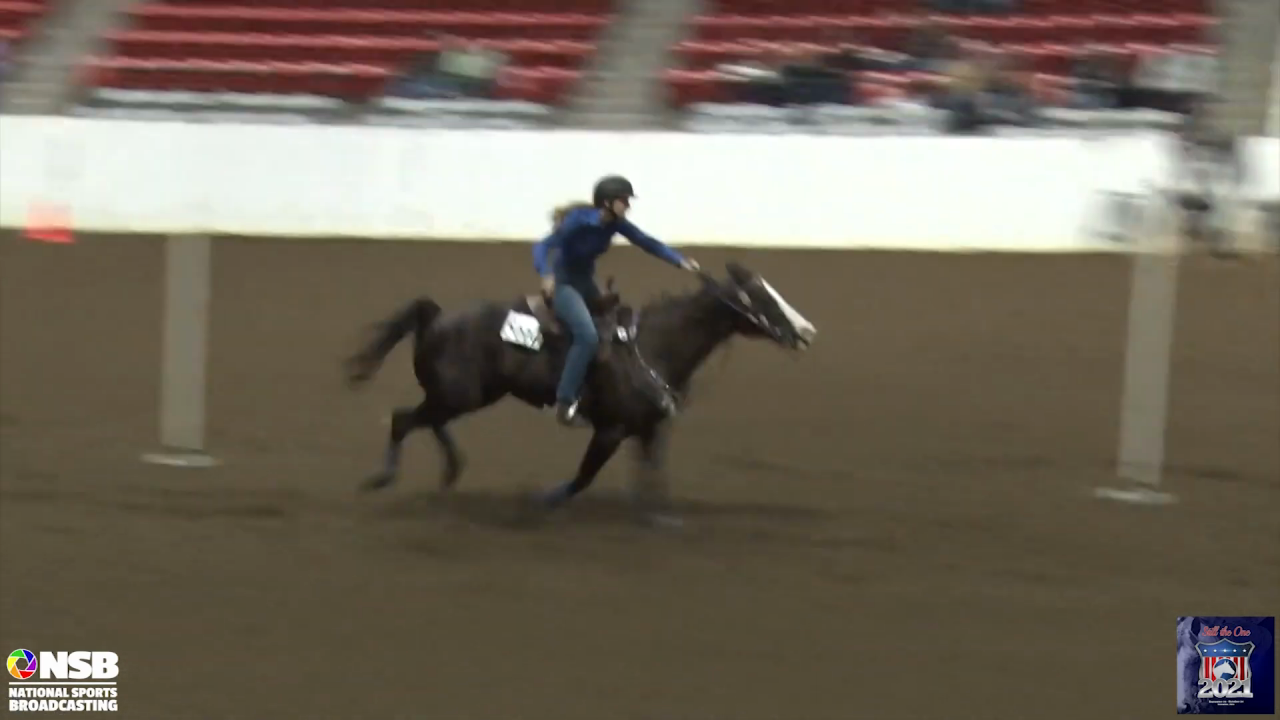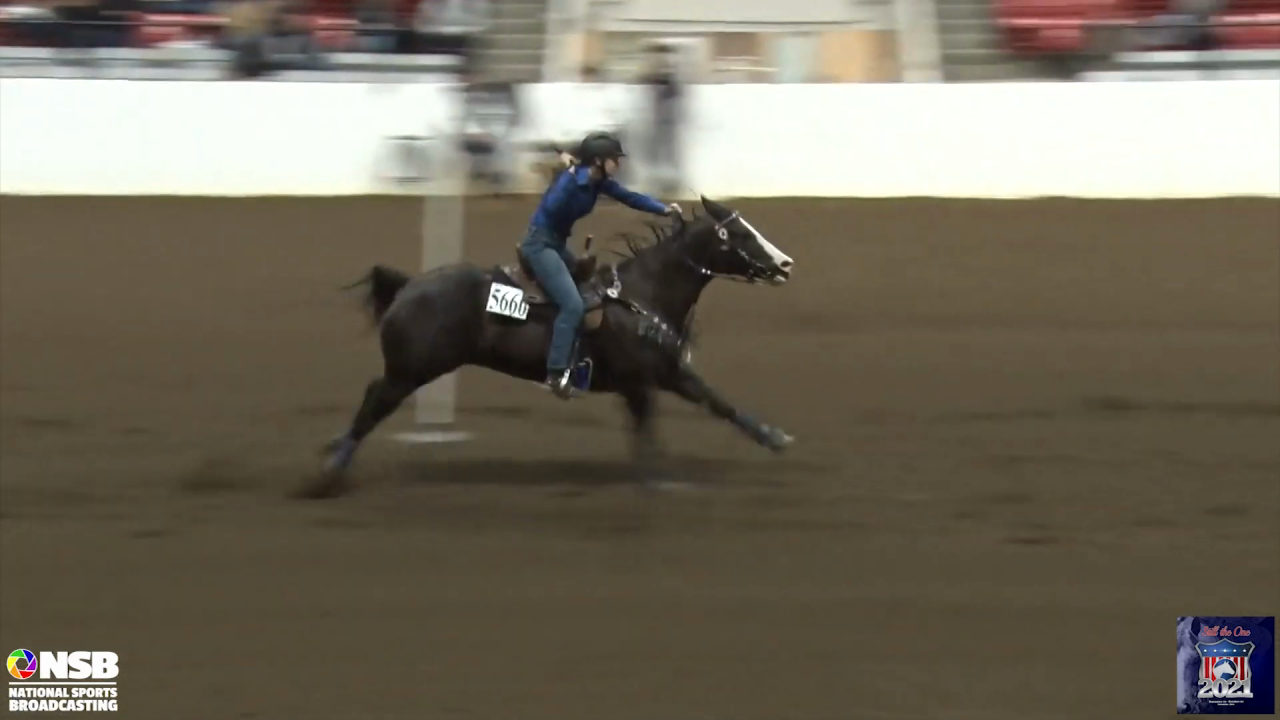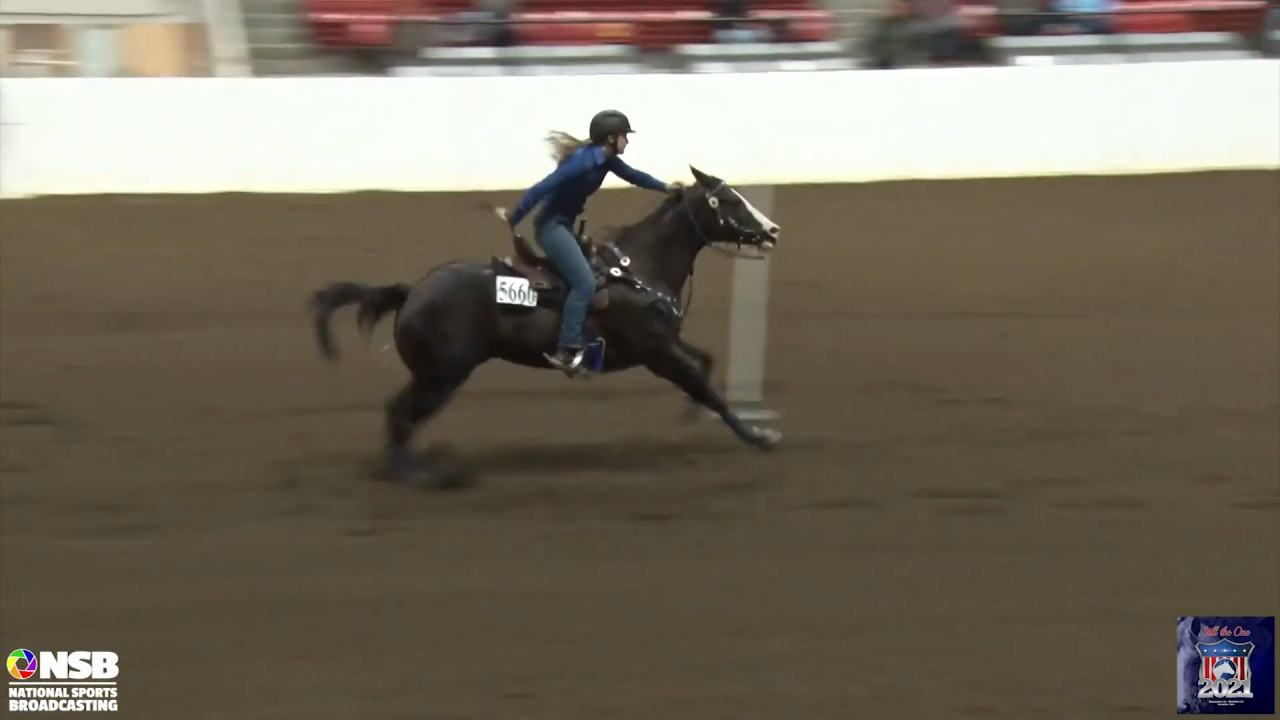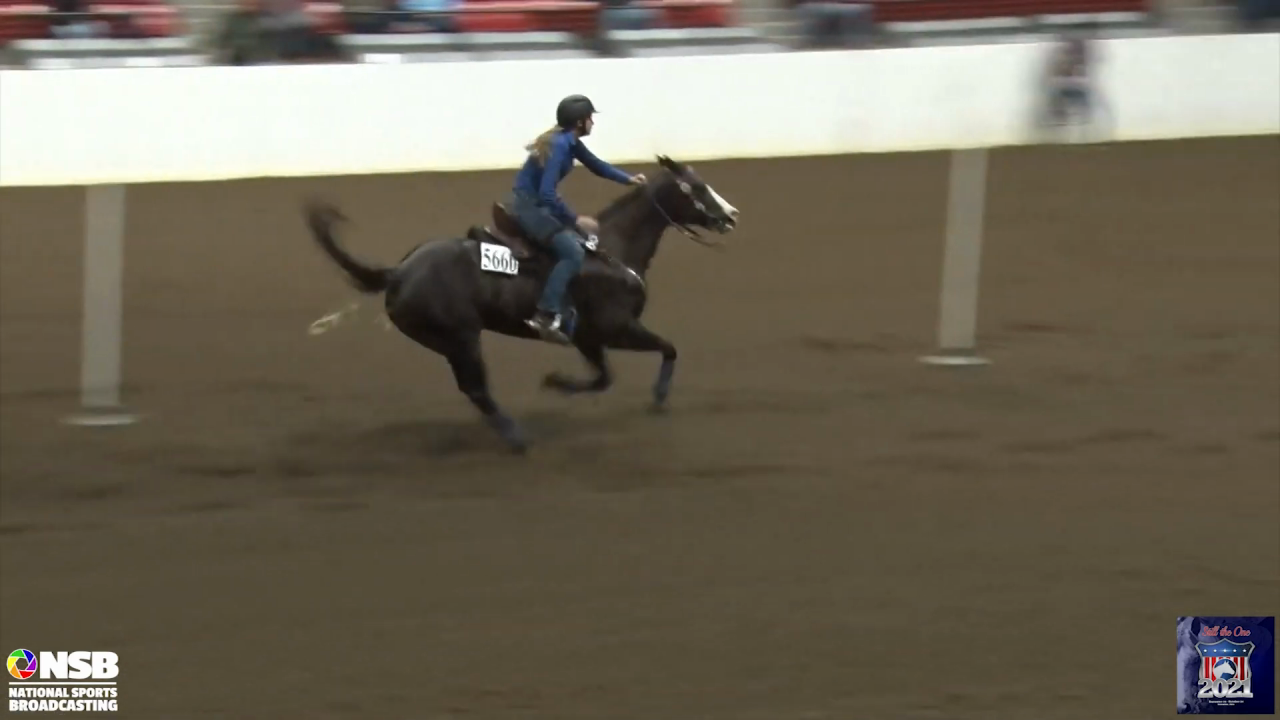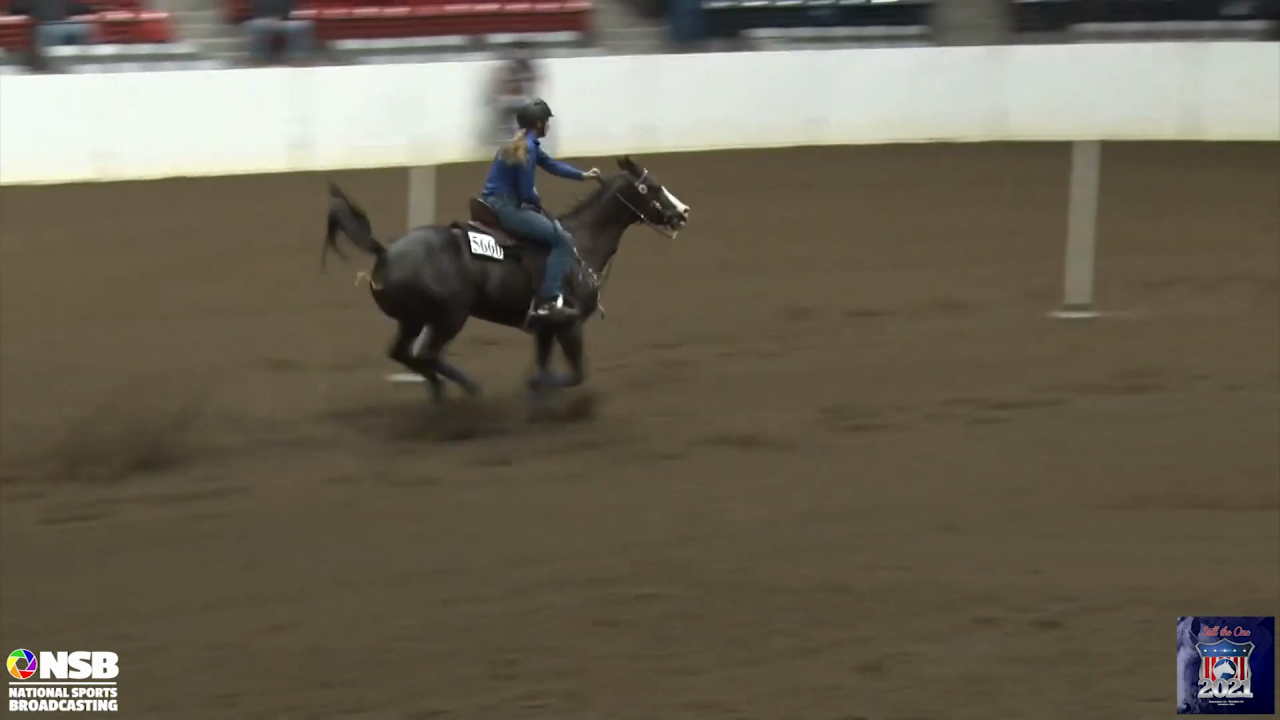
dt=0.3s
person 1, frame 1
left shoulder: (616, 223)
right shoulder: (578, 221)
left elbow: (649, 243)
right elbow: (542, 247)
left wrist: (681, 262)
right wrist: (546, 276)
left hip: (583, 282)
right hip: (561, 284)
right knee: (588, 337)
right ankle: (564, 402)
person 1, frame 2
left shoulder: (599, 182)
right shoulder: (570, 181)
left elbow: (631, 198)
right elbow: (549, 209)
left wrist: (664, 210)
right wrist: (568, 173)
left hip: (555, 245)
right hip: (540, 246)
right knee: (573, 305)
right ankle: (556, 372)
person 1, frame 3
left shoulder: (605, 158)
right shoulder: (583, 161)
left elbow: (633, 176)
right elbow: (540, 189)
left wrist: (665, 187)
right wrist: (513, 217)
left hip: (563, 224)
right hip: (552, 225)
right knee: (585, 283)
right ankle: (567, 351)
person 1, frame 4
left shoulder: (569, 142)
right shoulder: (558, 146)
left elbow: (596, 165)
right elbow: (547, 193)
left wrist: (628, 179)
right wrist: (575, 220)
left hip: (534, 205)
right hip: (529, 207)
left knee: (572, 246)
right knee: (573, 253)
right ankle: (545, 316)
person 1, frame 5
left shoulder: (526, 143)
right shoulder: (527, 149)
left elbow: (552, 165)
right elbow: (527, 193)
left wrist: (583, 175)
right wrist: (538, 202)
left hip: (496, 205)
right hip: (504, 207)
right knee: (563, 240)
right ankle: (549, 300)
